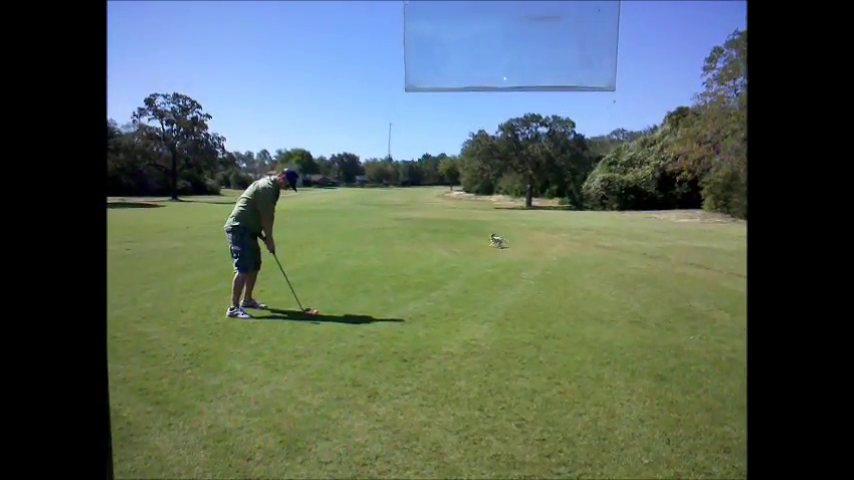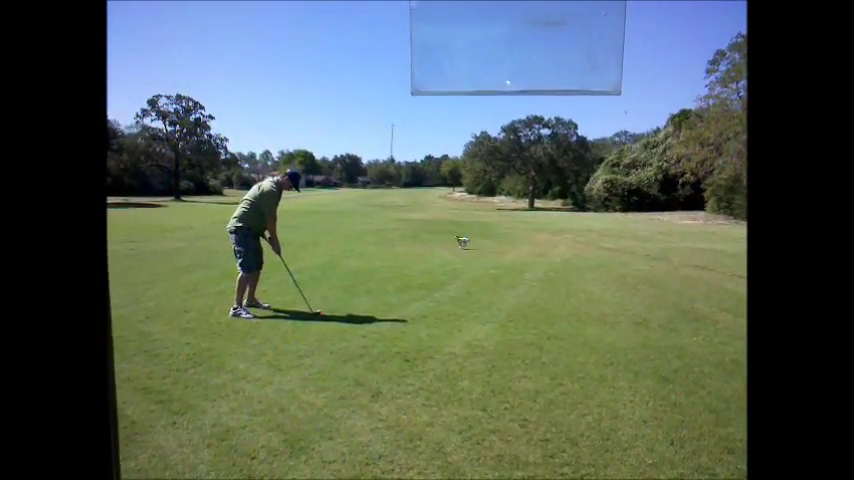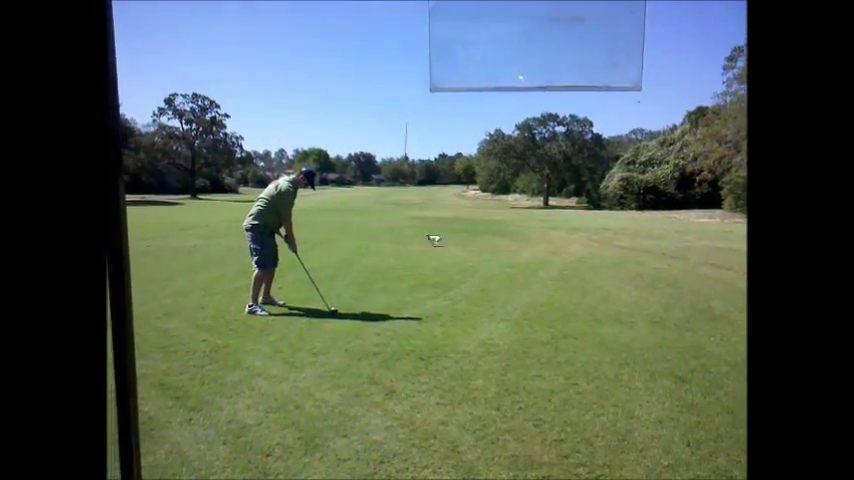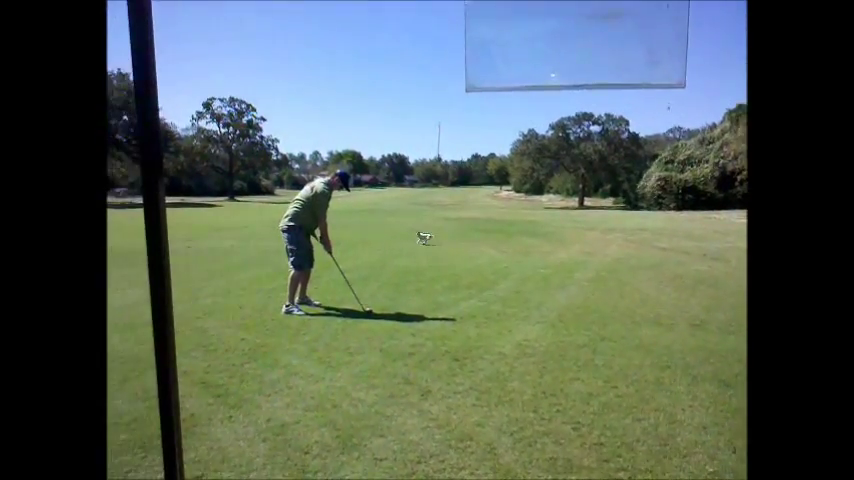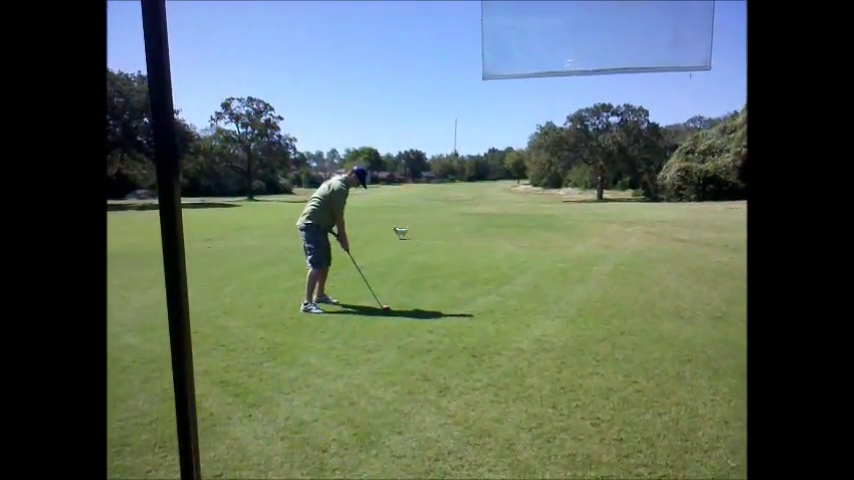
dt=0.3s
person 1, frame 1
left shoulder: (273, 188)
right shoulder: (266, 187)
left elbow: (270, 215)
right elbow: (264, 217)
left wrist: (268, 236)
right wrist: (269, 239)
left hip: (249, 229)
right hip: (238, 228)
left knee: (254, 266)
right knee: (243, 268)
left ankle: (247, 300)
right ankle: (233, 308)
person 1, frame 2
left shoulder: (274, 188)
right shoulder: (270, 189)
left elbow: (271, 217)
right elbow: (269, 219)
left wrist: (272, 237)
right wrist: (275, 241)
left hip: (251, 229)
right hip: (242, 229)
left knee: (256, 266)
right knee: (247, 268)
left ankle: (250, 299)
right ankle: (237, 307)
person 1, frame 3
left shoulder: (286, 182)
right shoulder: (287, 188)
left elbow: (284, 216)
right elbow: (286, 218)
left wrist: (287, 235)
right wrist: (291, 239)
left hip: (264, 226)
right hip: (257, 226)
left knee: (272, 263)
right knee: (263, 265)
left ankle: (265, 297)
right ankle: (252, 305)
person 1, frame 4
left shoulder: (320, 184)
right shoulder: (322, 190)
left elbow: (318, 217)
right elbow: (321, 219)
left wrist: (322, 236)
right wrist: (326, 240)
left hip: (300, 227)
right hip: (294, 227)
left knee: (307, 264)
right knee: (298, 266)
left ankle: (302, 297)
right ankle: (289, 304)
person 1, frame 5
left shoulder: (338, 182)
right shoulder: (339, 187)
left elbow: (336, 214)
right elbow: (338, 216)
left wrist: (339, 234)
right wrist: (343, 238)
left hip: (317, 226)
right hip: (311, 225)
left knee: (325, 262)
right knee: (316, 264)
left ankle: (320, 295)
right ankle: (307, 303)
